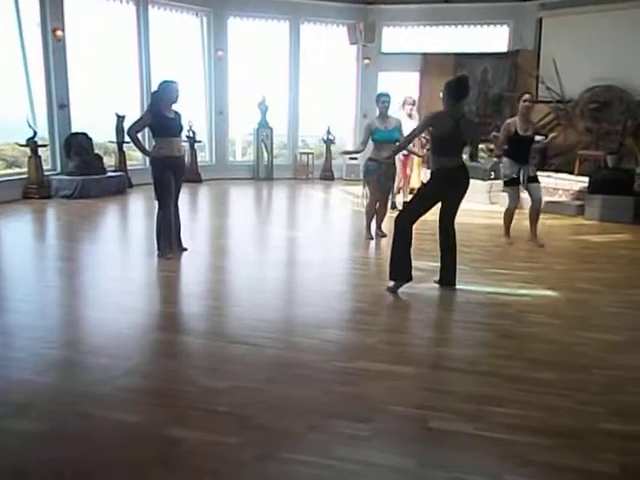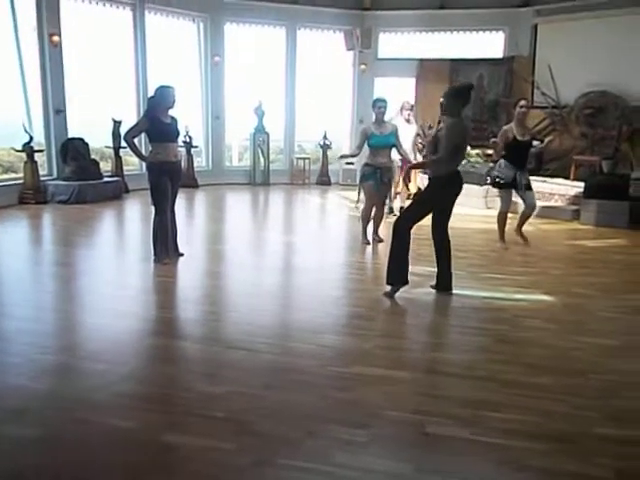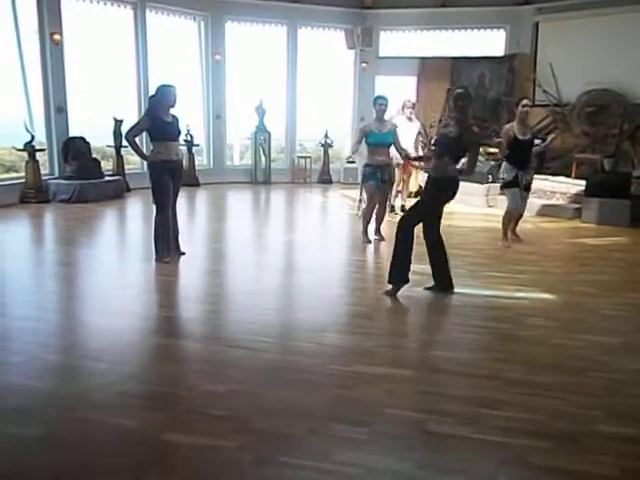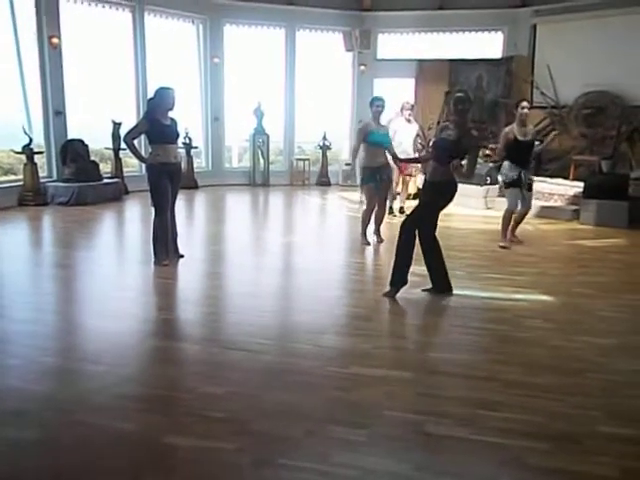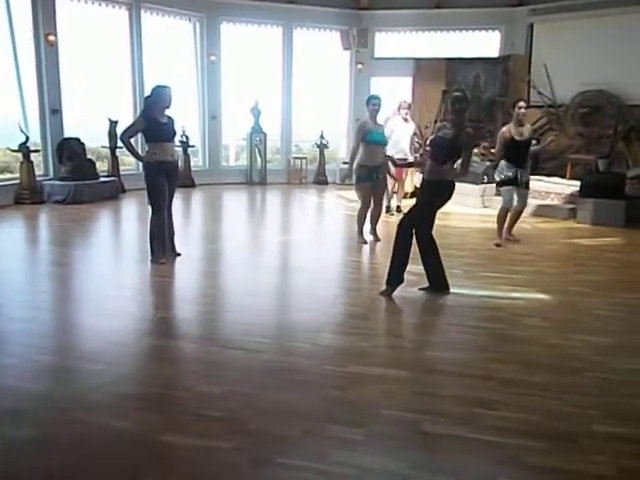
dt=0.2s
person 1, frame 1
left shoulder: (436, 118)
right shoulder: (470, 125)
left elbow: (408, 140)
right elbow: (473, 157)
left hip: (441, 178)
right hip: (460, 177)
left knee: (404, 220)
right knee: (447, 224)
left ankle: (401, 275)
right ankle: (447, 277)
person 1, frame 2
left shoulder: (450, 126)
right shoulder: (460, 127)
left elbow: (442, 158)
left wrist: (412, 166)
left hip: (440, 184)
right hip: (452, 182)
left knee: (402, 224)
right knee: (440, 229)
left ankle: (397, 280)
right ankle: (443, 282)
person 1, frame 3
left shoulder: (470, 133)
right shoulder: (444, 124)
left elbow: (469, 168)
left wrist: (454, 169)
left hip: (443, 184)
right hip: (434, 182)
left knee: (406, 223)
right knee: (431, 230)
left ankle: (399, 278)
right ankle: (443, 282)
person 1, frame 4
left shoulder: (470, 138)
right shoulder: (442, 128)
left elbow: (470, 172)
left wrist: (459, 171)
right wrist: (404, 160)
left hip: (443, 188)
right hip: (429, 185)
left knee: (408, 226)
right knee: (426, 233)
left ankle: (398, 282)
right ankle: (441, 284)
person 1, frame 5
left shoulder: (465, 134)
right shoulder: (440, 127)
left elbow: (464, 169)
left wrist: (453, 173)
left hip: (440, 187)
right hip: (426, 184)
left knee: (406, 225)
right knee: (423, 232)
left ankle: (394, 281)
right ankle: (438, 283)
person 2, frame 1
left shoulder: (177, 115)
right shoulder: (153, 114)
right elbow: (132, 131)
left wrist: (181, 150)
right wrist: (146, 152)
left hip: (178, 161)
right hip: (162, 162)
left knee: (174, 202)
right knee: (165, 204)
left ankle: (176, 243)
right ankle: (164, 247)
person 2, frame 2
left shoulder: (173, 120)
right shoulder: (150, 119)
right elbow: (128, 137)
left wrist: (177, 155)
right wrist: (143, 157)
left hip: (175, 166)
right hip: (158, 167)
left knee: (170, 208)
right knee: (161, 209)
left ankle: (172, 248)
right ankle: (161, 252)
person 2, frame 3
left shoulder: (174, 119)
right shoulder: (151, 118)
right elbow: (129, 135)
left wrist: (179, 154)
right wrist: (144, 156)
left hip: (176, 165)
right hip: (159, 166)
left knee: (172, 206)
right knee: (163, 208)
left ankle: (174, 247)
right ankle: (162, 251)
person 2, frame 4
left shoulder: (173, 121)
right shoulder: (149, 120)
right elbow: (128, 138)
left wrist: (177, 157)
right wrist: (143, 159)
left hip: (175, 168)
right hip: (158, 169)
left knee: (171, 209)
right knee: (161, 210)
left ankle: (172, 249)
right ankle: (161, 254)
person 2, frame 5
left shoulder: (170, 120)
right shoulder: (146, 119)
right elbow: (124, 136)
left wrist: (174, 156)
right wrist: (139, 157)
left hip: (172, 166)
right hip: (155, 167)
left knee: (167, 207)
right knee: (158, 209)
left ankle: (169, 248)
right ankle: (158, 252)
person 3, frame 1
left shoulder: (532, 125)
right shoulder: (510, 124)
right elbow: (499, 149)
left wrist: (547, 141)
right wrist: (496, 142)
left hip: (527, 166)
right hip: (511, 165)
left knee: (537, 199)
right knee: (513, 203)
left ankle: (533, 234)
right ankle: (506, 234)
person 3, frame 2
left shoulder: (528, 130)
right shoulder: (507, 130)
right elbow: (497, 155)
left wrist: (542, 145)
right wrist: (495, 148)
left hip: (522, 172)
right hip: (506, 170)
left knee: (531, 205)
right knee: (505, 207)
left ankle: (519, 229)
right ankle: (501, 239)
person 3, frame 3
left shoulder: (530, 129)
right shoulder: (508, 129)
left elbow: (529, 151)
right elbow: (502, 154)
left wrist: (546, 144)
right wrist: (500, 147)
left hip: (525, 171)
right hip: (510, 170)
left knee: (521, 208)
right knee: (513, 206)
left ankle: (512, 230)
right ankle: (504, 237)
person 3, frame 4
left shoulder: (531, 130)
right shoulder: (509, 131)
left elbow: (531, 151)
right elbow: (499, 155)
left wrist: (546, 142)
right wrist: (494, 152)
left hip: (526, 171)
right hip: (511, 170)
left knee: (526, 207)
right knee: (512, 205)
left ankle: (511, 233)
right ankle: (503, 238)
person 3, frame 5
left shoulder: (528, 128)
right shoulder: (505, 131)
left elbow: (528, 150)
right elbow: (497, 155)
left wrist: (545, 143)
left hip: (523, 170)
right hip: (507, 169)
left knee: (521, 204)
right knee: (507, 203)
left ankle: (508, 232)
right ankle: (499, 235)
person 4, frame 1
left shoulder: (397, 122)
right shoulder: (371, 124)
left elbow: (402, 142)
right elbow: (363, 145)
right wrist: (352, 151)
left hip: (390, 165)
right hip: (374, 163)
left knee: (384, 199)
right knee: (374, 198)
left ankle: (378, 227)
right ankle: (368, 228)
person 4, frame 2
left shoulder: (393, 128)
right shoulder: (367, 130)
left elbow: (399, 148)
right elbow: (358, 149)
left wrist: (410, 161)
right wrist: (349, 154)
left hip: (387, 170)
right hip: (370, 168)
left knee: (381, 204)
right knee: (370, 203)
left ankle: (376, 232)
right ankle: (364, 233)
person 4, frame 3
left shoulder: (392, 126)
right shoulder: (366, 127)
left elbow: (399, 147)
right elbow: (357, 144)
right wrist: (352, 153)
left hip: (387, 168)
right hip: (370, 168)
left knee: (383, 202)
right knee: (371, 202)
left ankle: (378, 230)
right ankle: (364, 232)
person 4, frame 4
left shoulder: (385, 129)
right shoulder: (366, 126)
left elbow: (391, 150)
right elbow: (356, 146)
right wrist: (353, 165)
left hip: (384, 168)
right hip: (368, 169)
left knee: (382, 203)
right knee: (370, 204)
left ankle: (377, 231)
right ankle: (363, 234)
person 4, frame 5
left shoulder: (381, 127)
right shoulder: (363, 124)
right elbow: (355, 147)
left wrist: (389, 170)
right wrist: (350, 167)
left hip: (380, 168)
right hip: (364, 168)
left knee: (378, 203)
right knee: (365, 203)
left ankle: (373, 229)
right ankle: (360, 233)
